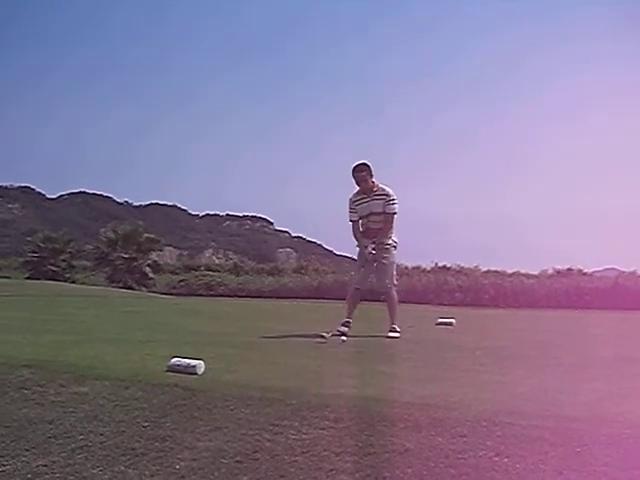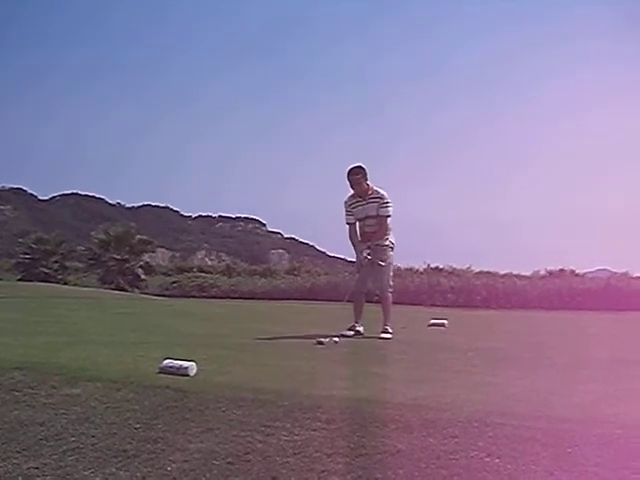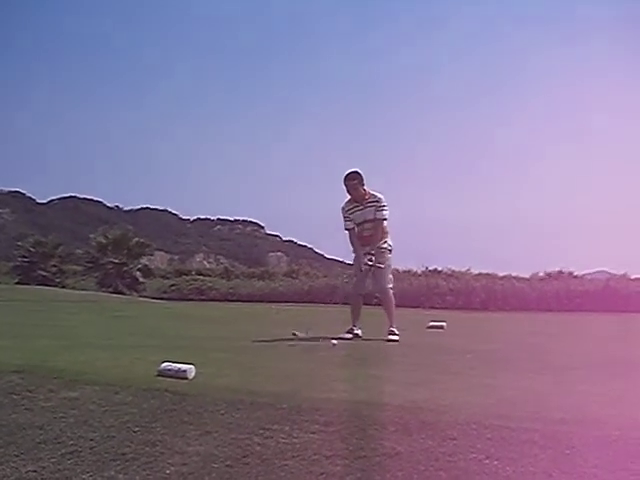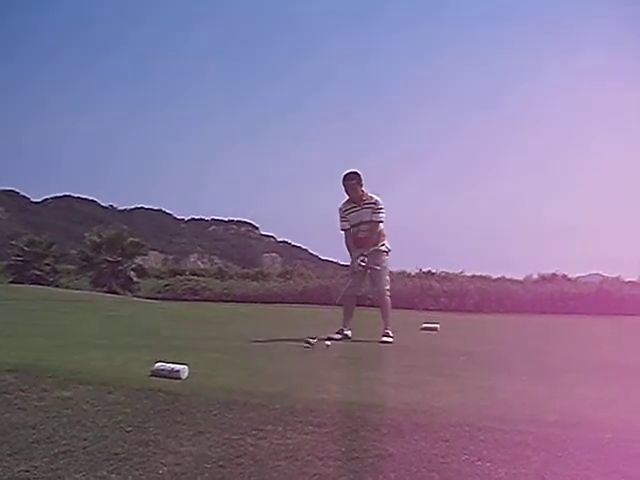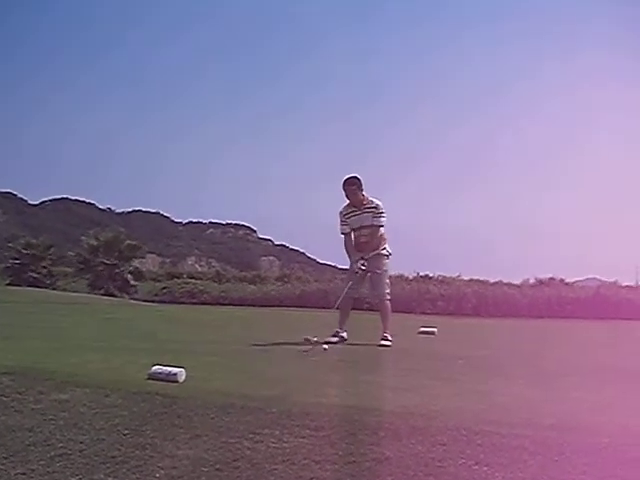
dt=0.5s
person 1, frame 1
left shoulder: (387, 194)
right shoulder: (354, 199)
left elbow: (389, 223)
right elbow: (355, 226)
left wrist: (375, 243)
right wrist: (364, 245)
left hip: (385, 243)
right hip: (366, 245)
left knee: (388, 285)
right knee: (358, 283)
left ankle: (394, 325)
right ankle: (347, 320)
person 1, frame 2
left shoulder: (381, 197)
right shoulder: (349, 202)
left elbow: (382, 226)
right elbow: (352, 229)
left wrist: (370, 247)
right wrist: (359, 250)
left hip: (382, 244)
right hip: (363, 246)
left knee: (384, 286)
right knee: (359, 286)
left ankle: (387, 326)
right ankle: (357, 324)
person 1, frame 3
left shoulder: (378, 200)
right shoulder: (347, 208)
left elbow: (379, 229)
right elbow: (352, 234)
left wrist: (371, 252)
right wrist: (361, 254)
left hip: (380, 247)
right hip: (362, 250)
left knee: (384, 287)
right knee: (356, 289)
left ankle: (392, 328)
right ankle: (355, 327)
person 1, frame 4
left shoulder: (375, 202)
right shoulder: (344, 208)
left elbow: (374, 231)
right elbow: (348, 235)
left wrist: (365, 253)
right wrist: (355, 256)
left hip: (377, 249)
right hip: (357, 251)
left knee: (382, 290)
right knee: (350, 289)
left ankle: (387, 330)
right ankle: (345, 328)
person 1, frame 5
left shoulder: (376, 206)
right shoulder: (344, 212)
left elbow: (375, 235)
right elbow: (347, 239)
left wrist: (365, 257)
right wrist: (354, 259)
left hip: (377, 253)
right hip: (357, 255)
left knee: (381, 294)
right knee: (348, 292)
left ankle: (386, 334)
right ankle: (341, 330)
